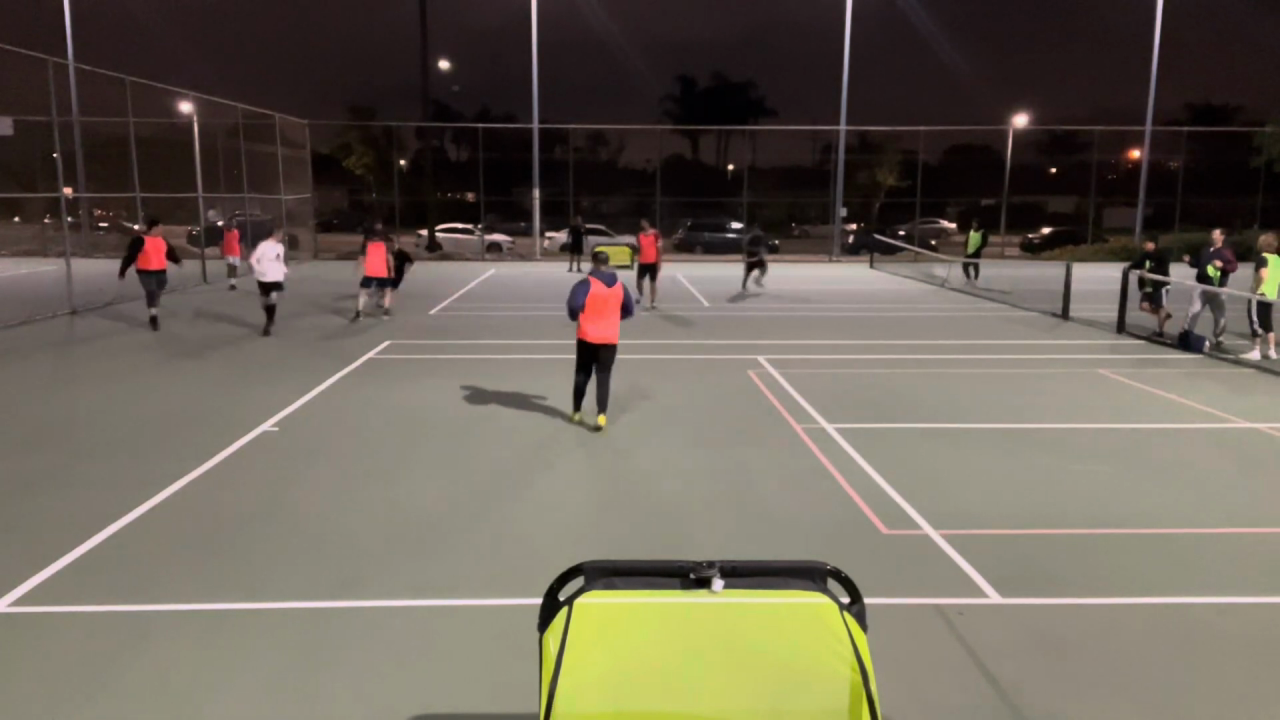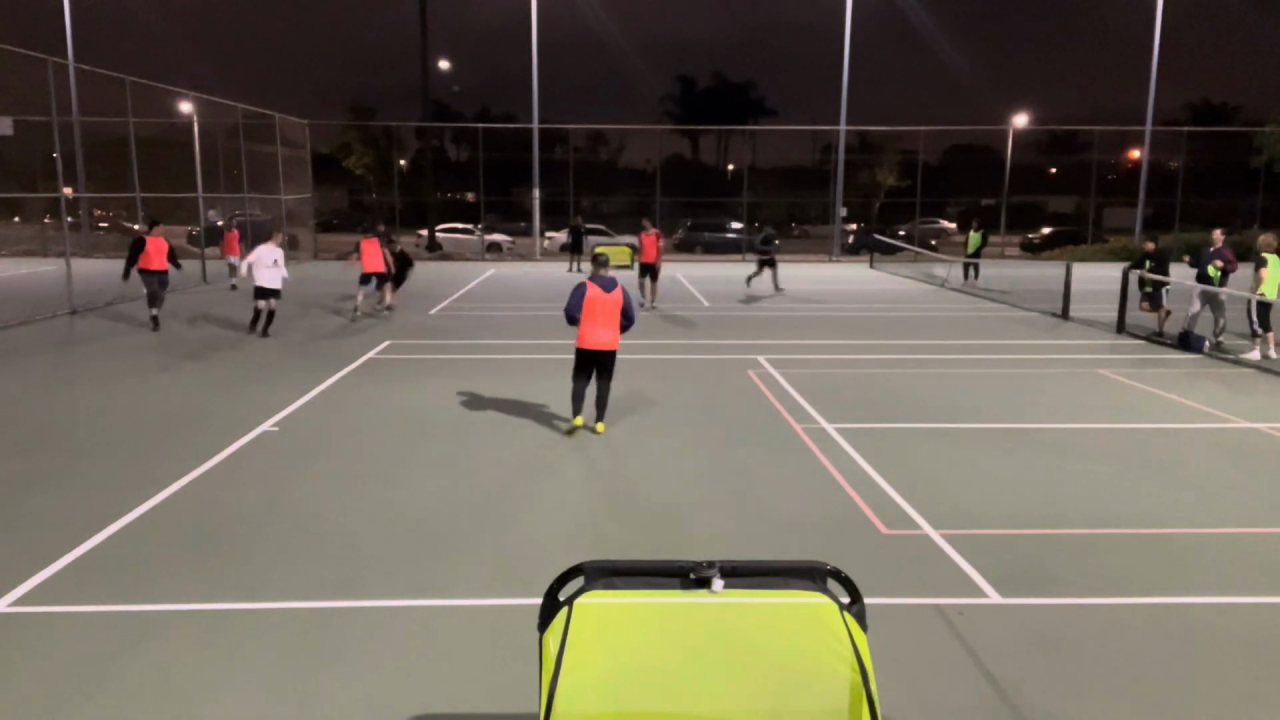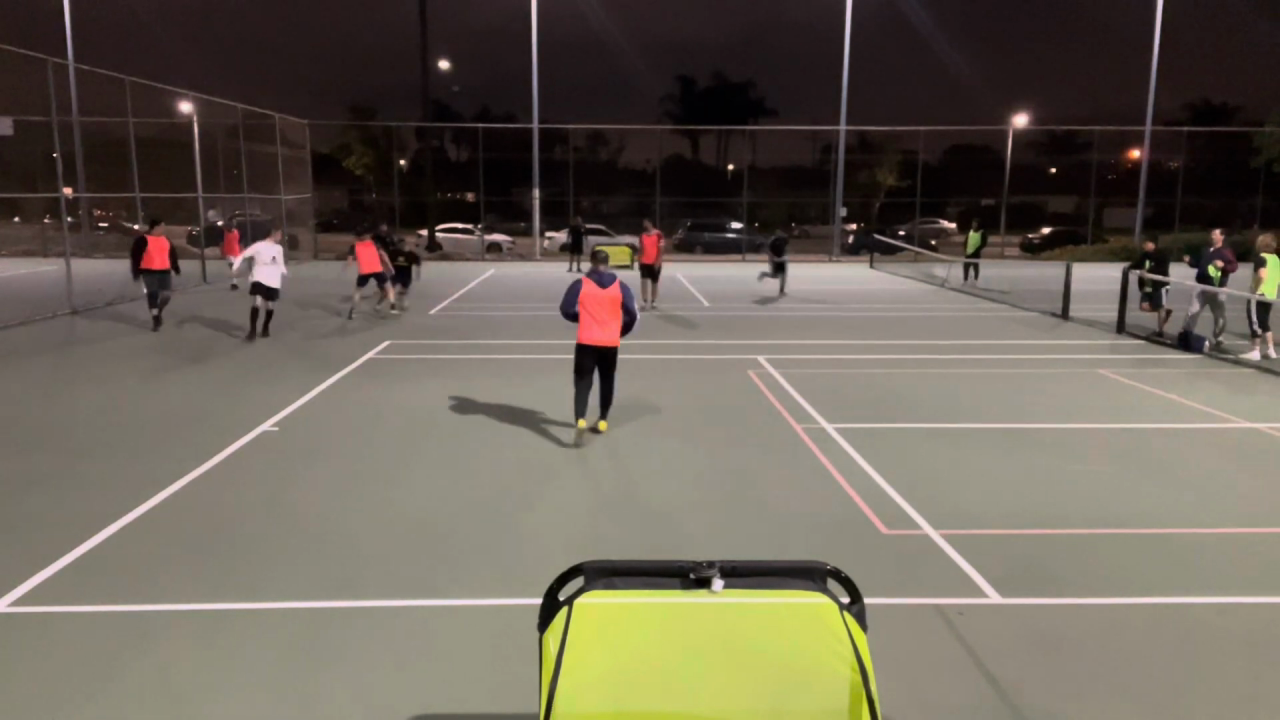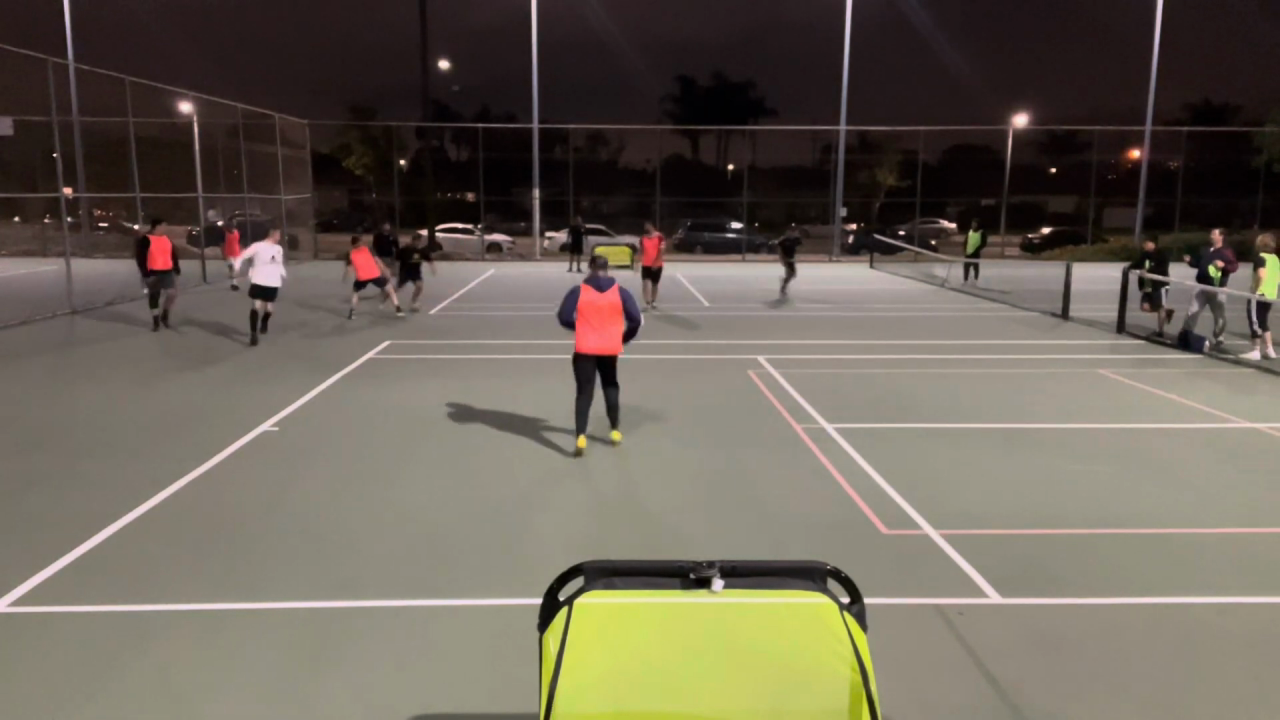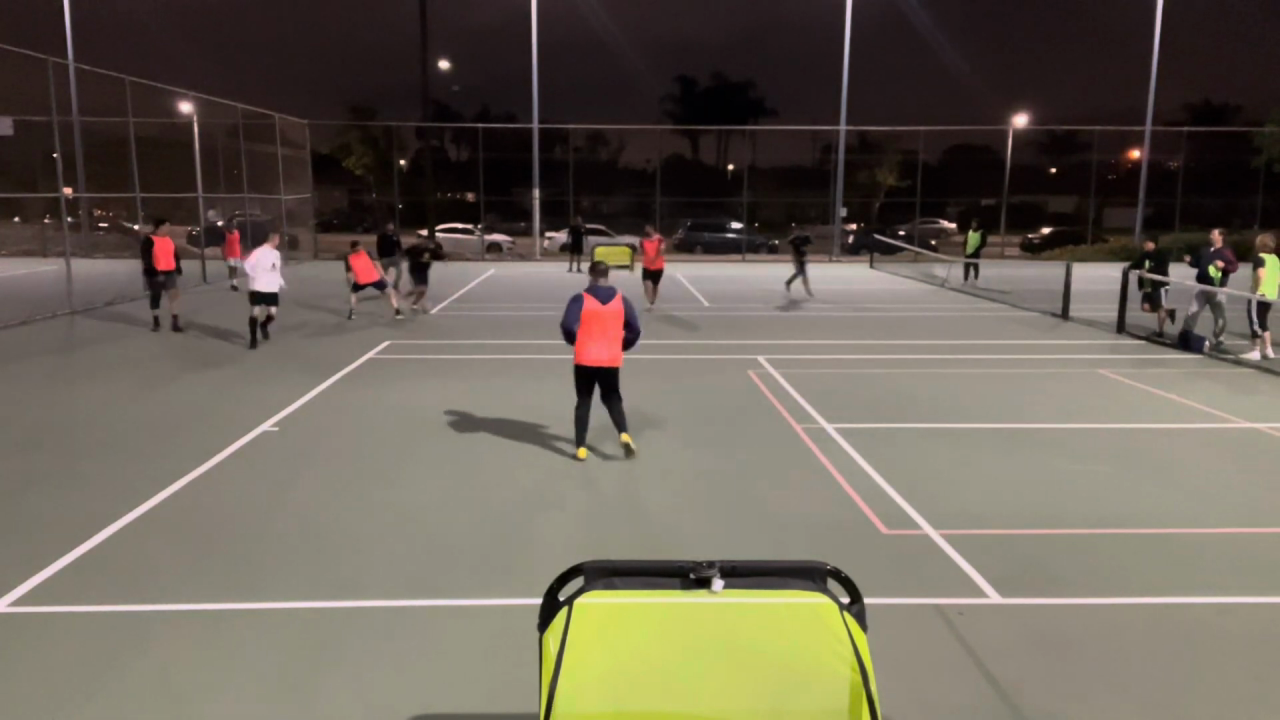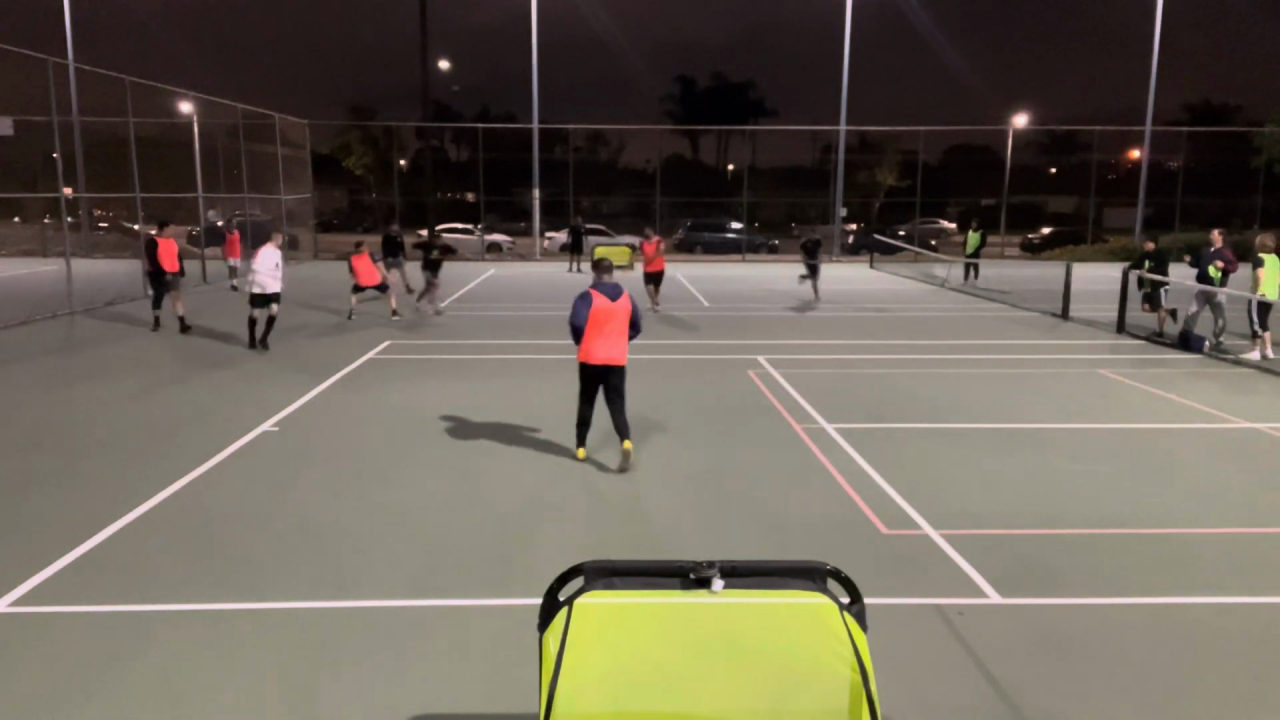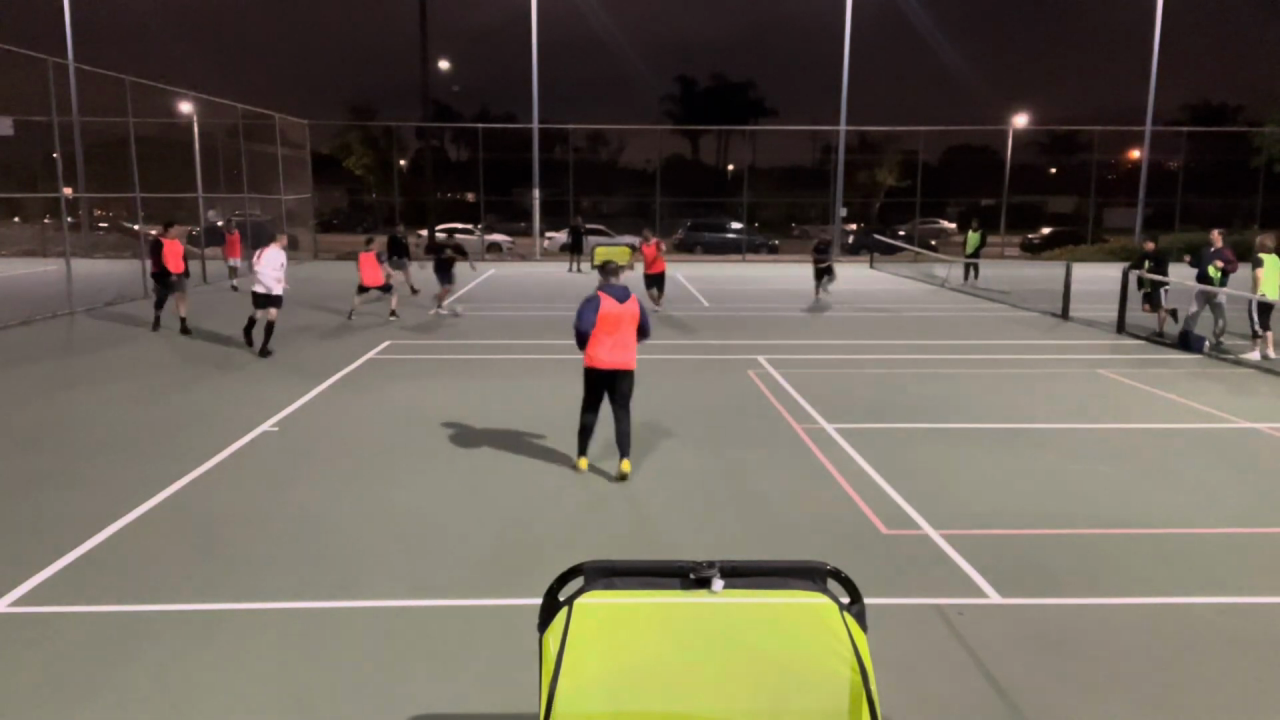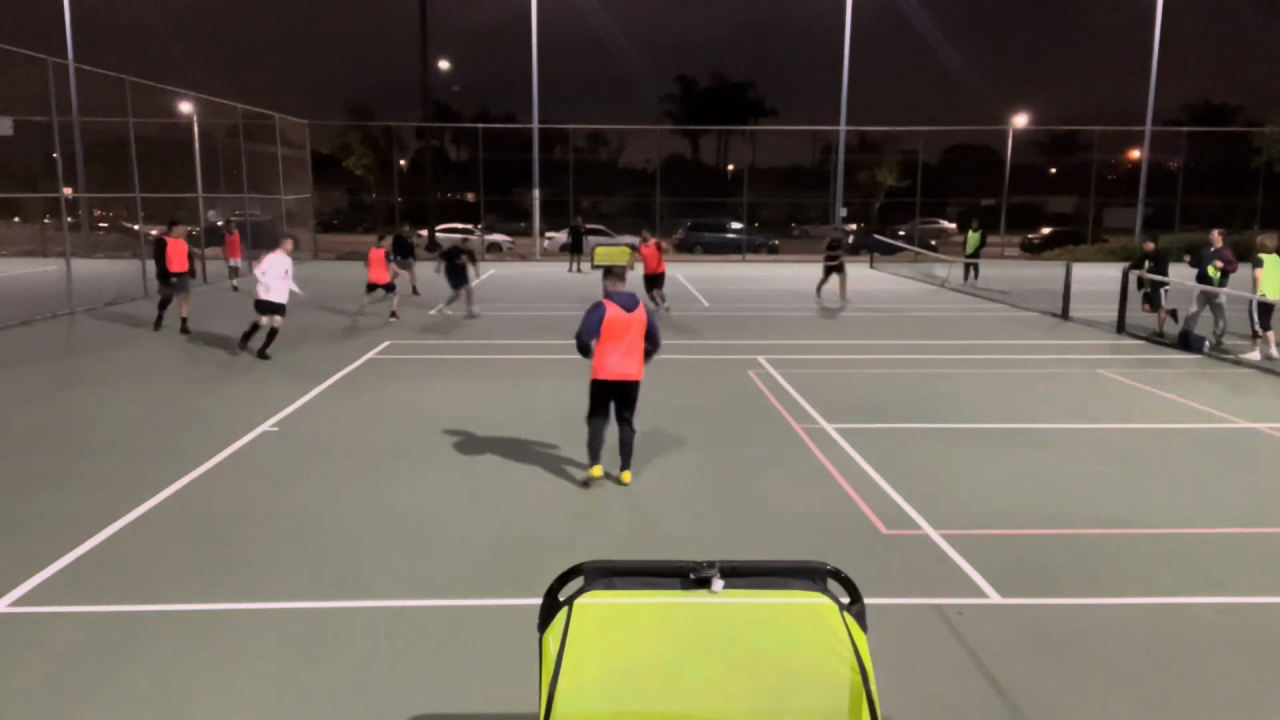
dt=0.1s
person 1, frame 1
left shoulder: (585, 284)
right shoulder: (620, 286)
left elbow: (573, 306)
right elbow: (628, 311)
left wrist: (576, 317)
left hip: (587, 337)
right hip: (610, 339)
left knee: (582, 375)
right knee: (603, 377)
left ankle: (576, 412)
right ankle: (601, 415)
person 1, frame 2
left shoulder: (583, 288)
right shoulder: (620, 290)
left elbow: (570, 312)
right elbow: (630, 319)
left wrist: (576, 322)
left hip: (586, 344)
right hip: (610, 345)
left knee: (580, 380)
right knee: (603, 382)
left ankle: (577, 417)
right ankle: (600, 422)
person 1, frame 3
left shoulder: (580, 284)
right shoulder: (620, 287)
left elbow: (566, 309)
right elbow: (632, 315)
right wrist: (620, 333)
left hip: (586, 342)
right hip: (610, 343)
left knee: (583, 382)
right knee: (607, 382)
left ankle: (580, 422)
right ankle: (603, 421)
person 1, frame 4
left shoulder: (578, 291)
right shoulder: (620, 292)
left elbow: (564, 318)
right elbow: (635, 320)
right wrist: (623, 339)
left hip: (584, 350)
right hip: (609, 350)
left knee: (584, 393)
right knee: (611, 388)
left ankle: (581, 438)
right ankle: (615, 430)
person 1, frame 5
left shoulder: (580, 300)
right shoulder: (622, 301)
left elbow: (567, 327)
right elbow: (635, 332)
left wrist: (574, 343)
right wrist: (621, 347)
left hip: (584, 360)
right hip: (611, 361)
left knee: (583, 402)
right knee: (613, 400)
left ankle: (581, 448)
right ankle: (624, 436)
person 1, frame 6
left shoulder: (586, 297)
right shoulder: (627, 298)
left elbow: (576, 324)
right elbow: (636, 328)
left wrist: (581, 341)
left hip: (590, 359)
right hip: (617, 361)
left knee: (586, 403)
right knee: (616, 404)
left ankle: (581, 447)
right ankle: (626, 443)
person 1, frame 7
left shoulder: (594, 301)
right shoulder: (635, 302)
left elbow: (582, 329)
right elbow: (644, 333)
left wrist: (585, 346)
left hip: (597, 365)
right hip: (625, 366)
left knee: (589, 411)
right knee: (622, 413)
left ankle: (581, 458)
right ankle: (625, 461)
person 1, frame 8
left shoulder: (600, 308)
right shoulder: (642, 309)
left elbow: (583, 338)
right elbow: (654, 343)
left wrist: (588, 353)
left hip: (603, 375)
right hip: (632, 375)
left knee: (597, 420)
right knee: (626, 422)
left ankle: (595, 466)
right ankle: (626, 471)
